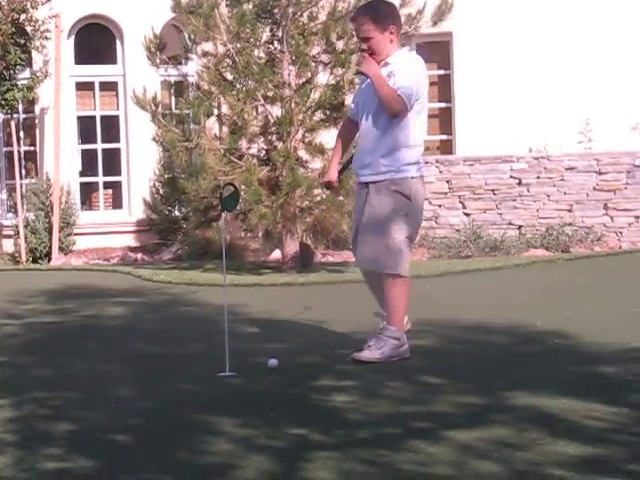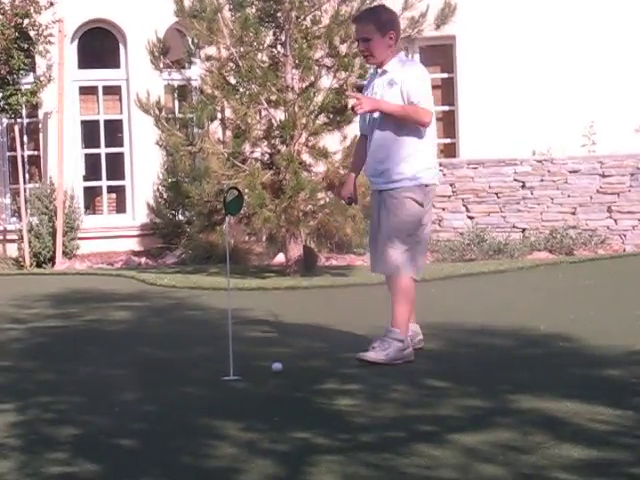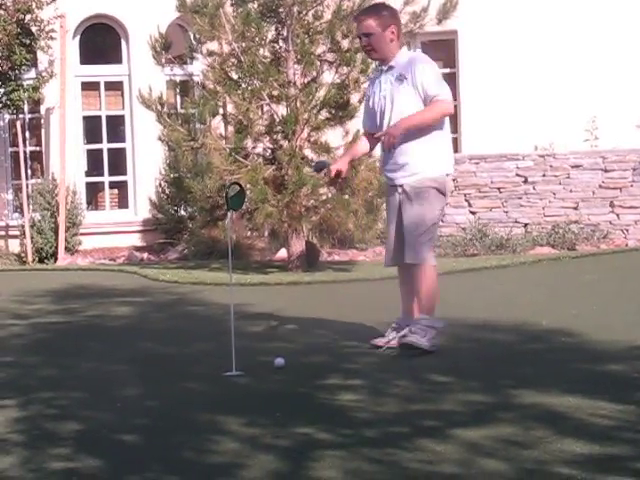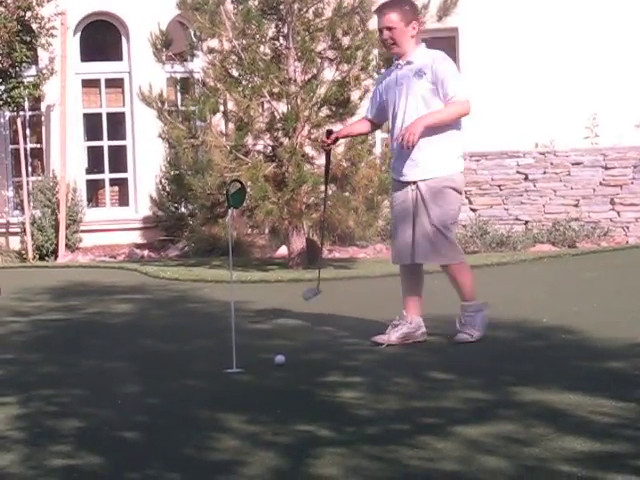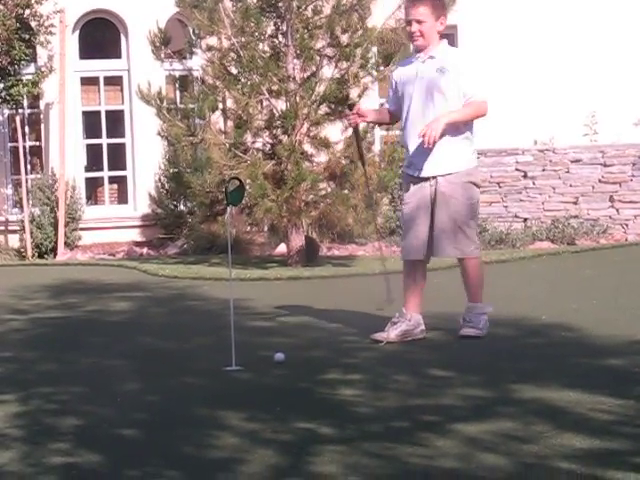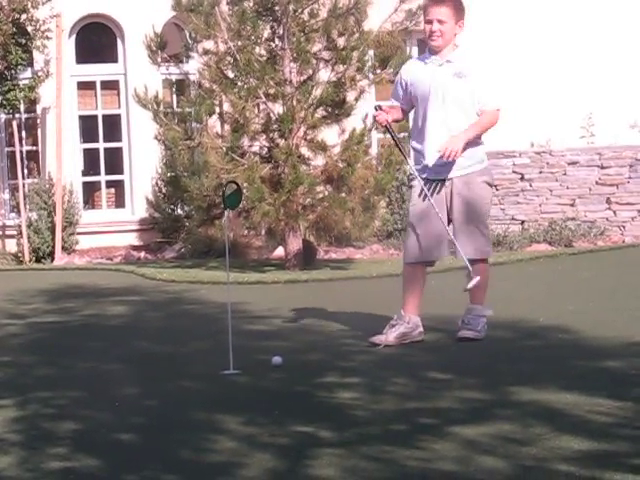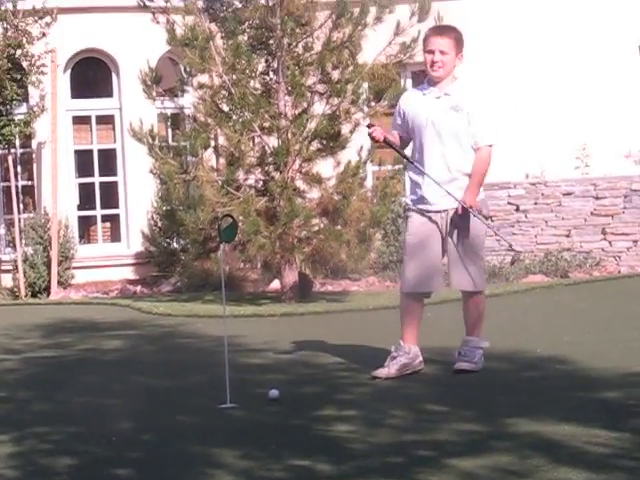
dt=0.2s
person 1, frame 1
left shoulder: (411, 66)
right shoulder: (371, 74)
left elbow: (396, 107)
right elbow: (352, 121)
left wrist: (375, 73)
right wrist: (333, 165)
left hip: (397, 179)
right hip: (366, 178)
left knee: (391, 257)
right knee: (365, 257)
left ankle: (393, 337)
right ankle: (394, 317)
person 1, frame 2
left shoulder: (411, 71)
right shoulder: (372, 81)
left elbow: (424, 116)
left wrist: (379, 105)
right wrist: (351, 177)
left hip: (410, 183)
right hip: (382, 184)
left knee: (400, 260)
right knee: (387, 261)
left ankle: (398, 339)
right ankle: (408, 329)
person 1, frame 3
left shoulder: (418, 64)
right shoulder: (375, 83)
left elbow: (445, 106)
right elbow: (370, 135)
left wrist: (403, 125)
right wrist: (344, 159)
left hip: (426, 175)
right hip: (397, 179)
left knee: (419, 249)
right knee: (402, 254)
left ankle: (427, 324)
right ankle: (409, 322)
person 1, frame 4
left shoulder: (436, 62)
right shoulder: (386, 78)
left elbow: (462, 106)
right elbow: (373, 121)
left wrist: (421, 122)
right wrist: (343, 132)
left hip: (439, 174)
right hip: (403, 176)
left knee: (440, 246)
right knee: (406, 252)
left ankle: (474, 311)
right ankle: (411, 321)
person 1, frame 5
left shoulder: (455, 61)
right shoulder: (402, 70)
left elbow: (480, 106)
right elbow: (393, 113)
left wrist: (442, 120)
right wrist: (367, 115)
left hip: (456, 169)
right hip: (415, 172)
left knee: (463, 243)
right knee: (413, 248)
left ankle: (477, 312)
right ankle: (411, 318)
person 1, frame 6
left shoulder: (471, 67)
right shoulder: (411, 69)
left elbow: (492, 113)
right elbow: (403, 108)
left wrist: (462, 138)
right wrist: (388, 114)
left hip: (469, 171)
right hip: (426, 174)
left knee: (475, 246)
right knee: (416, 248)
left ankle: (476, 314)
right ankle: (409, 319)
person 1, frame 7
left shoulder: (468, 100)
right shoulder: (410, 99)
left elbow: (484, 150)
left wrist: (471, 194)
right wrist: (384, 135)
left hip: (463, 205)
right hip: (422, 205)
left knee: (470, 278)
right knee: (412, 279)
left ankle: (472, 346)
right ankle: (407, 351)
